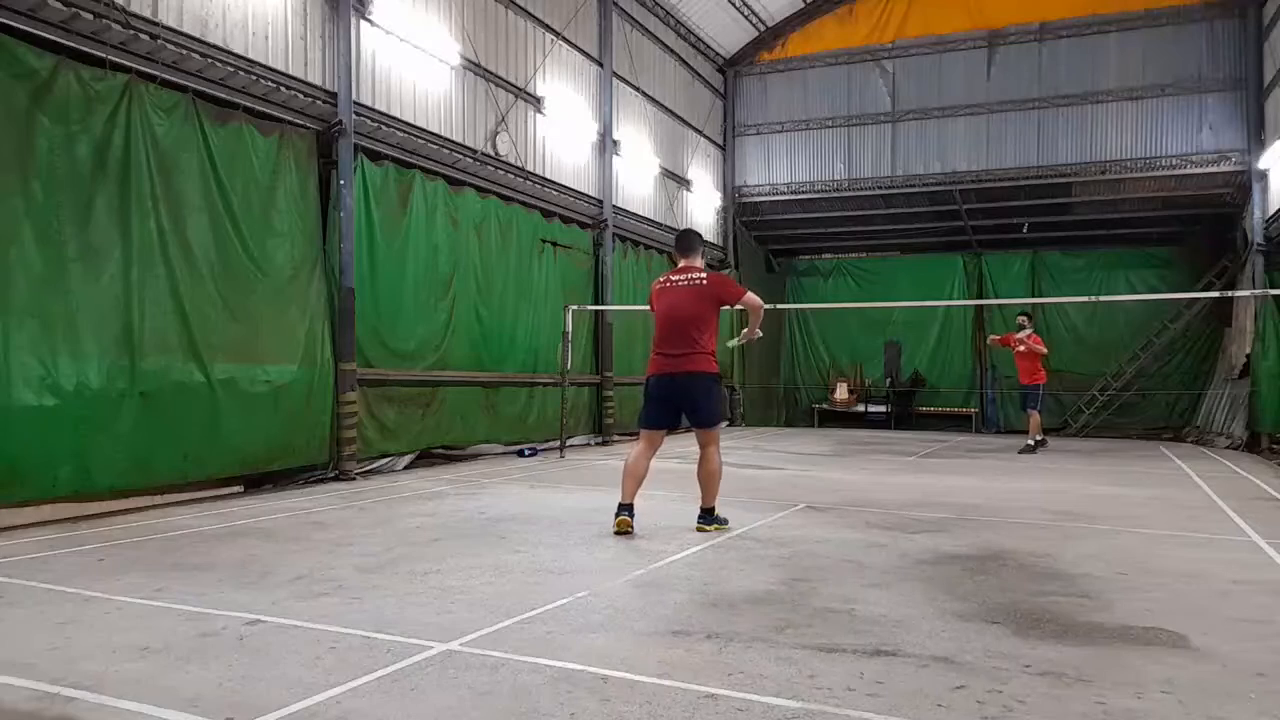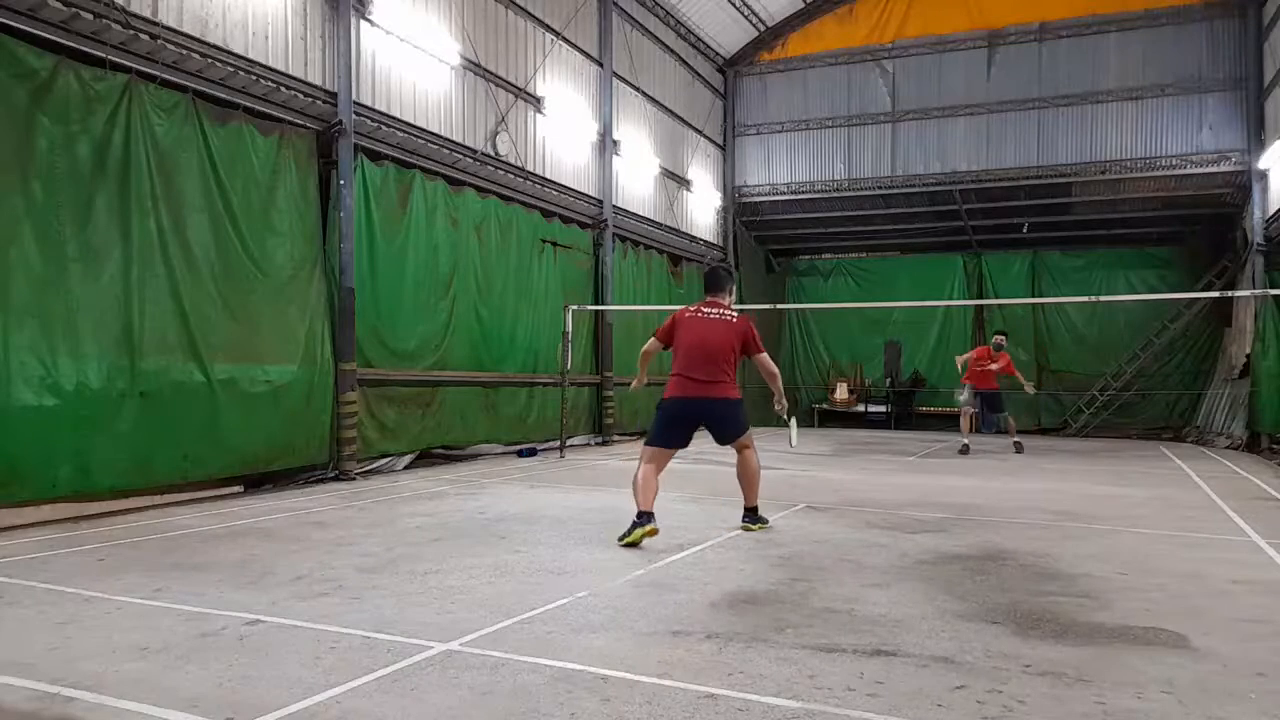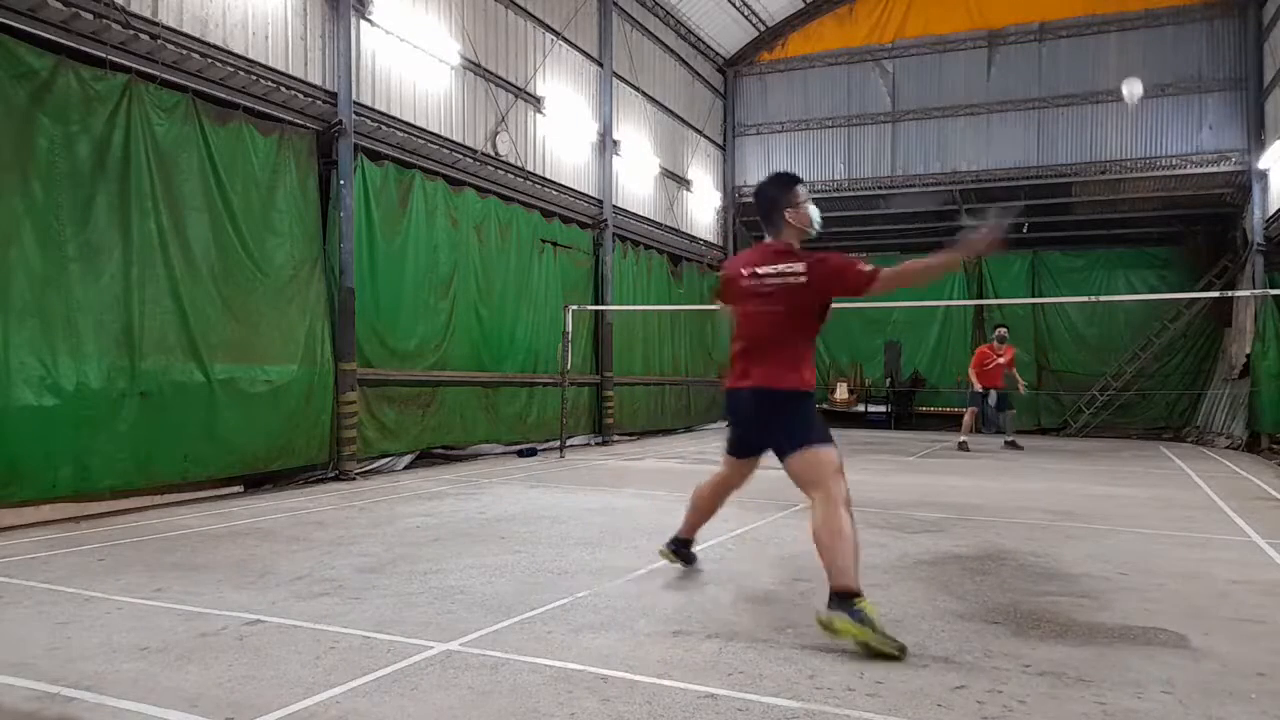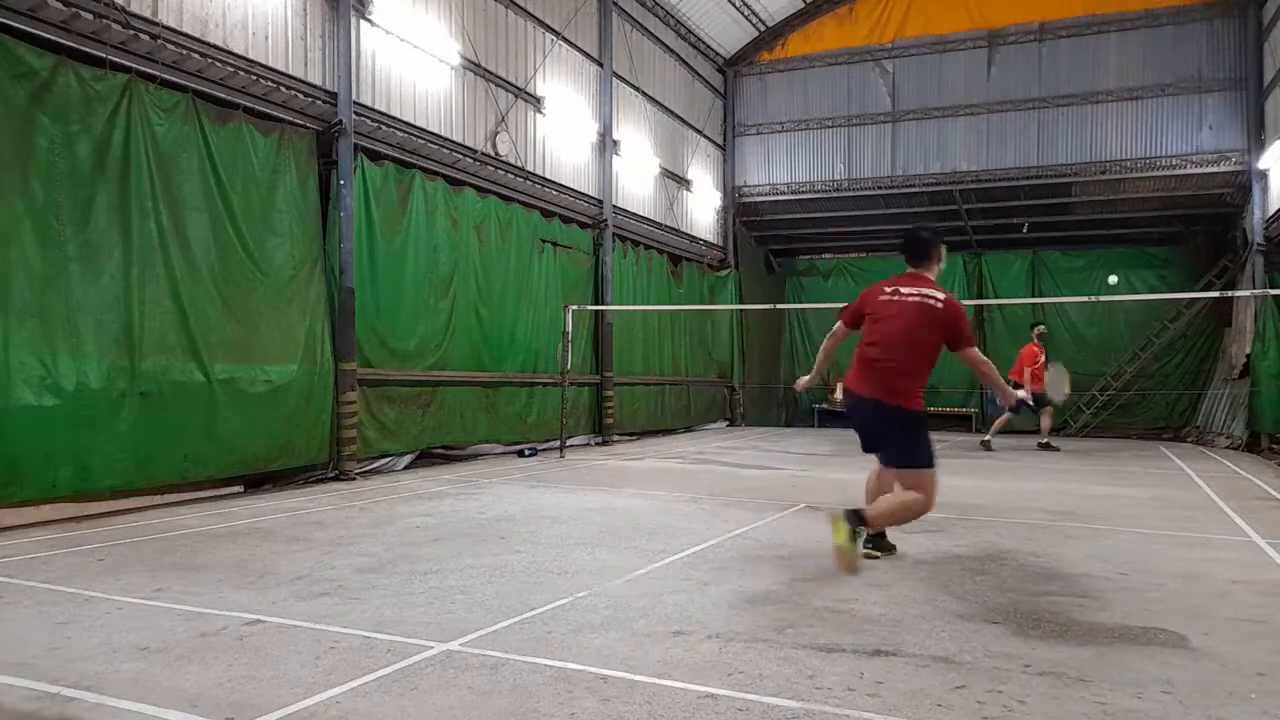
dt=1s
person 1, frame 1
left shoulder: (659, 286)
right shoulder: (713, 281)
right elbow: (756, 304)
right wrist: (752, 330)
left hip: (659, 374)
right hip: (699, 374)
left knee: (645, 445)
right knee: (709, 446)
left ankle: (625, 509)
right ankle: (708, 515)
person 1, frame 2
left shoulder: (681, 316)
right shoulder: (741, 323)
left elbow: (647, 350)
right elbow: (770, 369)
left wrist: (640, 377)
right wrist: (780, 398)
left hip: (678, 398)
right hip: (722, 400)
left knee: (649, 464)
right knee: (745, 448)
left ankle: (644, 517)
right ankle: (751, 514)
person 1, frame 3
left shoulder: (737, 266)
right shoulder: (816, 269)
left elbow: (729, 309)
right elbow: (894, 278)
right wrist: (964, 250)
left hip: (741, 395)
right hip: (785, 400)
left knee: (730, 475)
right knee: (831, 494)
left ankle: (681, 543)
right ankle: (844, 604)
person 1, frame 4
left shoulder: (876, 293)
right shoulder: (947, 306)
left elbow: (836, 335)
right elbow: (976, 362)
left wrist: (813, 376)
right wrist: (1006, 392)
left hip: (857, 395)
right hip: (899, 404)
left knee: (888, 463)
right knee: (920, 497)
left ankle: (875, 536)
right ankle: (855, 522)
